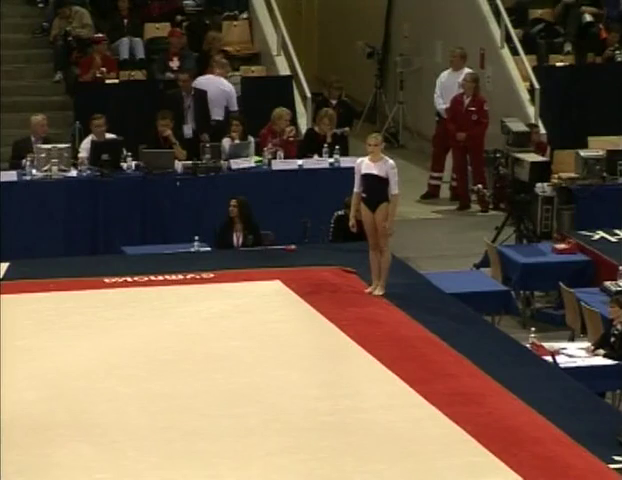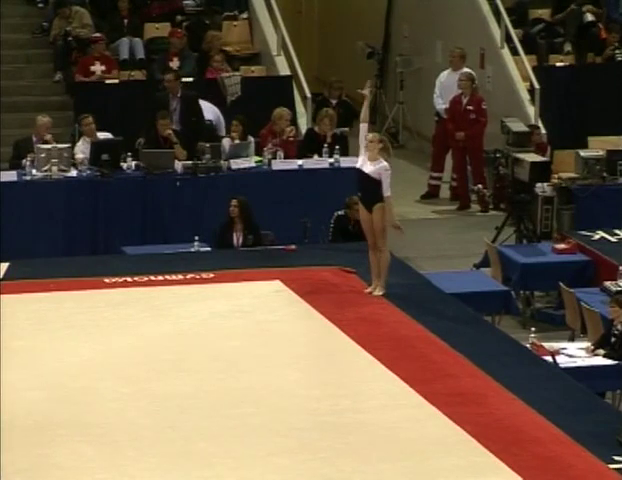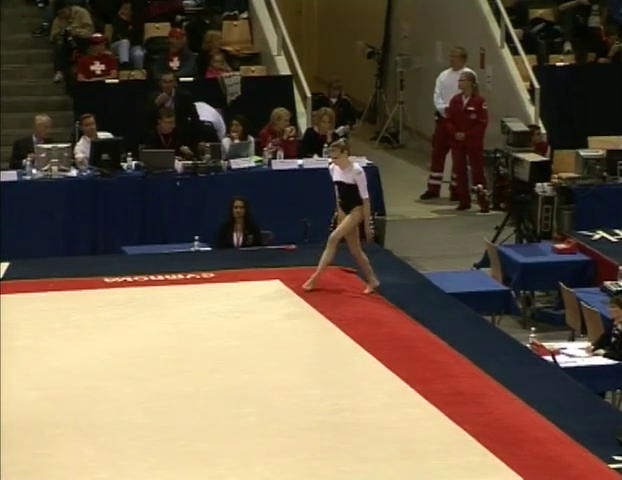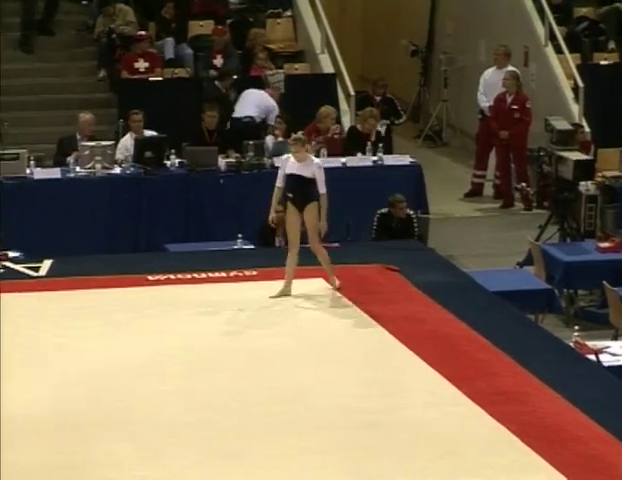
dt=1s
person 1, frame 1
left shoulder: (389, 164)
right shoulder: (360, 163)
left elbow: (394, 193)
right elbow: (357, 190)
left wrist: (391, 219)
right wrist: (352, 215)
left hip: (382, 205)
right hip: (366, 205)
left knee: (383, 246)
right knee: (372, 246)
left ankle: (382, 284)
right ankle: (374, 282)
person 1, frame 2
left shoulder: (382, 166)
right shoulder: (363, 154)
left elbow: (386, 195)
right elbow: (363, 124)
left wrist: (391, 219)
right wrist: (367, 100)
left hip: (377, 206)
right hip: (362, 204)
left knee: (380, 246)
right knee: (371, 245)
left ankle: (381, 283)
right ankle: (374, 282)
person 1, frame 3
left shoulder: (357, 170)
right shoulder: (333, 169)
left elbow: (365, 198)
left wrist: (367, 225)
right wrist: (338, 216)
left hip: (356, 210)
right hip: (343, 210)
left knee: (333, 238)
right knee: (355, 250)
left ankle: (315, 278)
right ankle: (372, 280)
person 1, frame 4
left shoulder: (315, 164)
right shoulder: (285, 160)
left elbow: (322, 192)
right elbow: (279, 186)
left wrist: (323, 219)
right wrist: (273, 210)
left hip: (309, 205)
right hip: (292, 205)
left knee: (315, 244)
right knee: (293, 246)
left ankle: (332, 276)
right ankle: (286, 286)
person 2, frame 1
right shoulder: (444, 75)
right elbow: (437, 95)
right wrist: (444, 109)
right hip: (443, 117)
right knee: (437, 152)
left ankle: (456, 189)
right ankle: (433, 189)
person 2, frame 2
right shoulder: (443, 75)
right elbow: (436, 95)
right wrist: (443, 109)
right hip: (442, 117)
right knee: (437, 152)
left ankle: (456, 189)
right ankle: (433, 188)
person 2, frame 3
right shoulder: (444, 75)
right elbow: (437, 94)
right wrist: (443, 108)
right hip: (443, 117)
right knee: (437, 152)
right ankle: (433, 188)
person 2, frame 4
left shoulder: (513, 73)
right shoulder: (487, 73)
right elbow: (480, 93)
right wrist: (487, 106)
right hip: (487, 115)
right knee: (481, 151)
right ankle: (477, 186)
person 3, frame 1
left shoulder: (480, 101)
right shoulder: (456, 99)
left elbow: (484, 123)
right elbow: (450, 120)
left wrist: (467, 135)
right wrist: (455, 133)
left hip: (475, 142)
right hip: (457, 141)
left knee: (478, 170)
right knee: (460, 171)
left ankle: (483, 202)
right ankle: (464, 201)
person 3, frame 2
left shoulder: (478, 100)
right shoulder: (455, 100)
left elbow: (482, 123)
right elbow: (449, 120)
left wrist: (466, 134)
right wrist: (454, 133)
left hip: (474, 142)
right hip: (457, 141)
left knee: (477, 170)
right knee: (459, 171)
left ankle: (483, 202)
right ankle: (464, 201)
person 3, frame 3
left shoulder: (479, 101)
right shoulder: (455, 100)
left elbow: (483, 123)
right elbow: (449, 120)
left wrist: (466, 135)
right wrist: (454, 133)
left hip: (474, 142)
right hip: (456, 141)
left knee: (477, 170)
right knee: (459, 170)
left ankle: (483, 202)
right ankle: (464, 200)
person 3, frame 4
left shoulder: (523, 99)
right shoulder: (499, 98)
left elbow: (526, 122)
right elbow: (493, 118)
left wrist: (510, 133)
right wrist: (498, 131)
left hip: (517, 140)
right hip: (500, 139)
left knee: (521, 168)
right knee: (503, 169)
left ankle: (526, 200)
right ankle: (507, 199)
